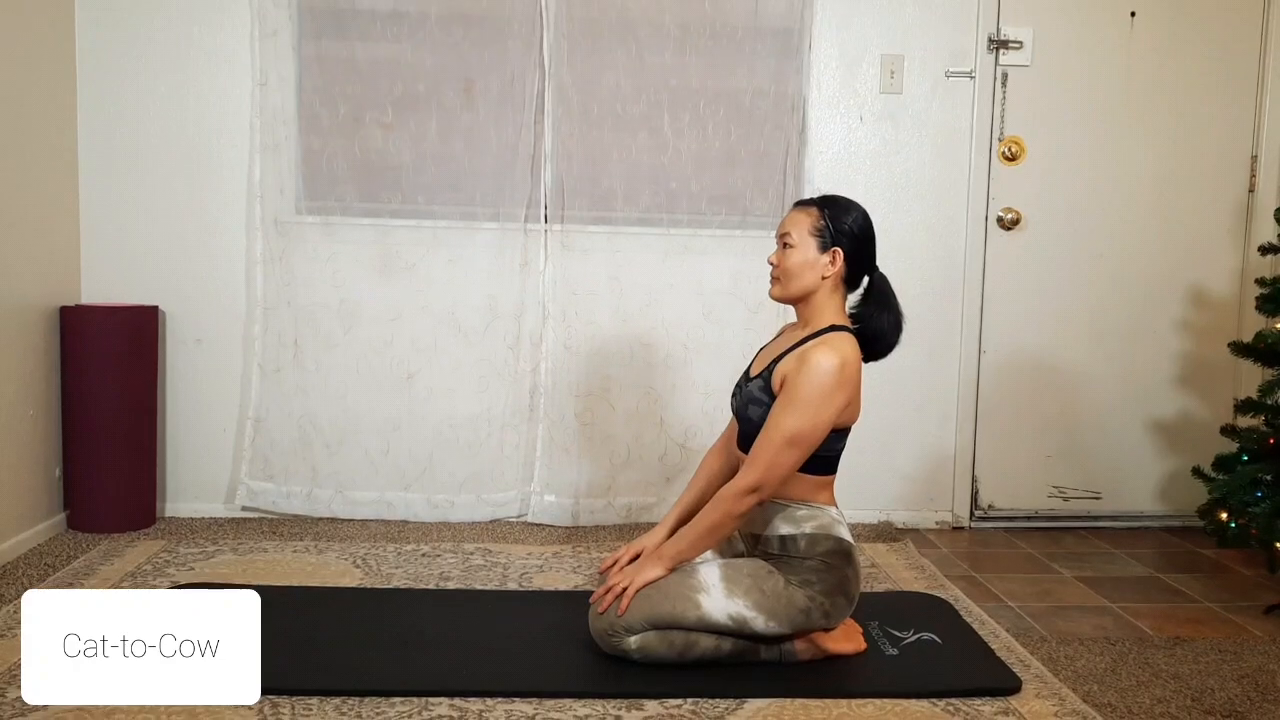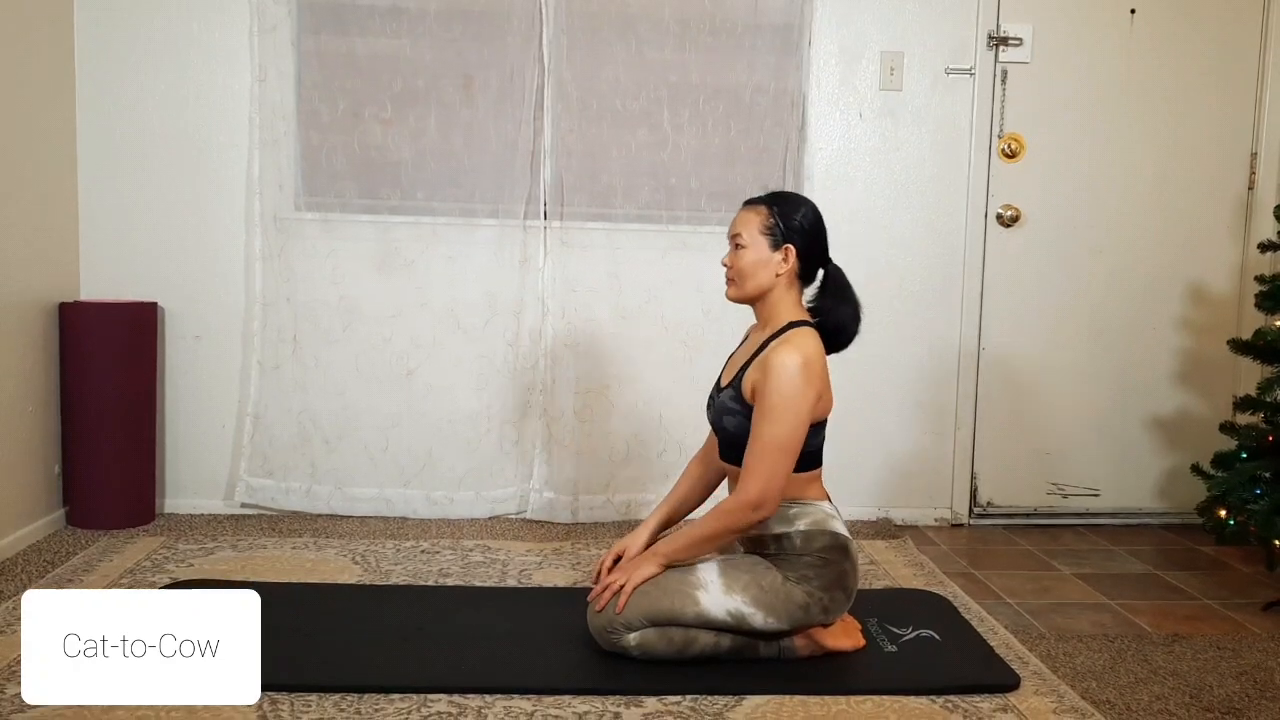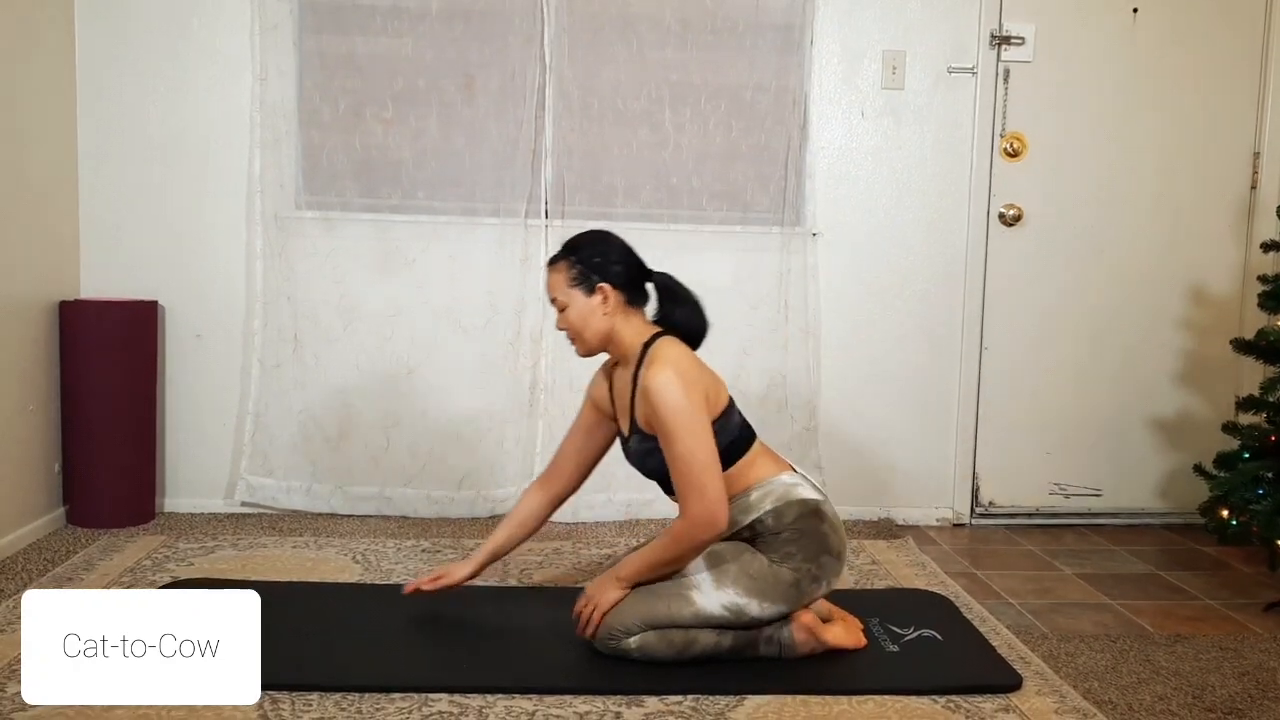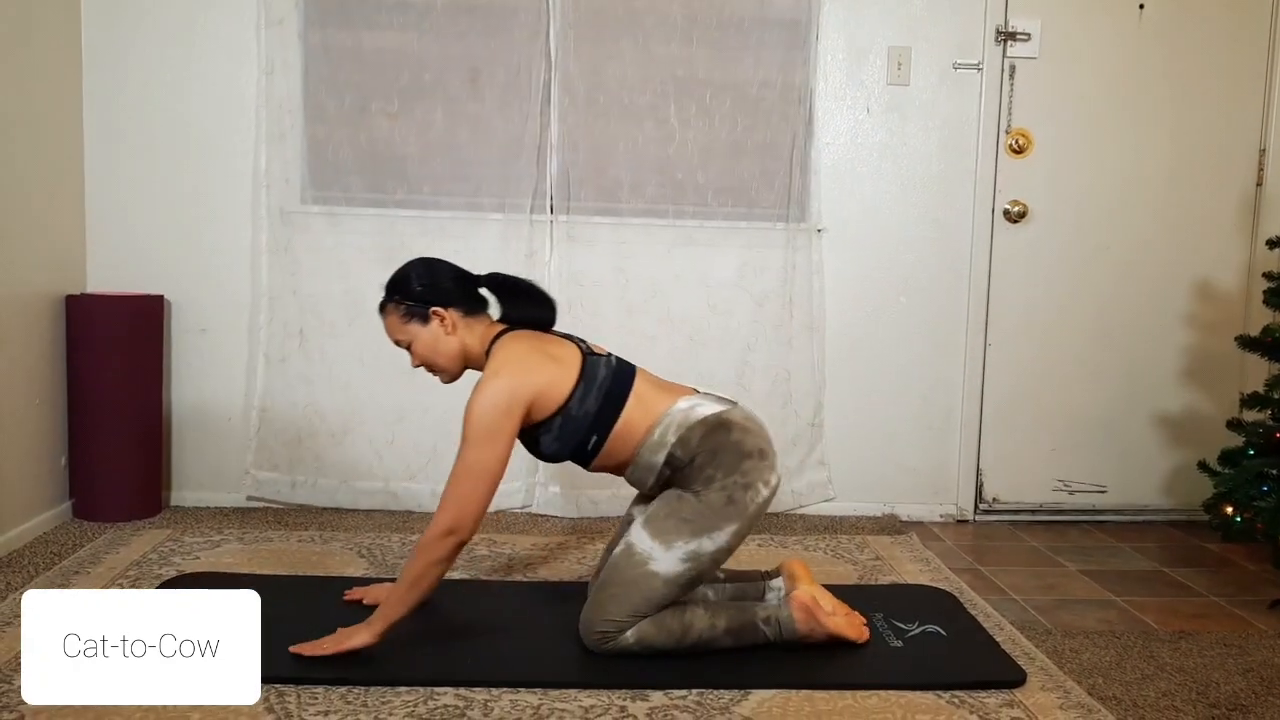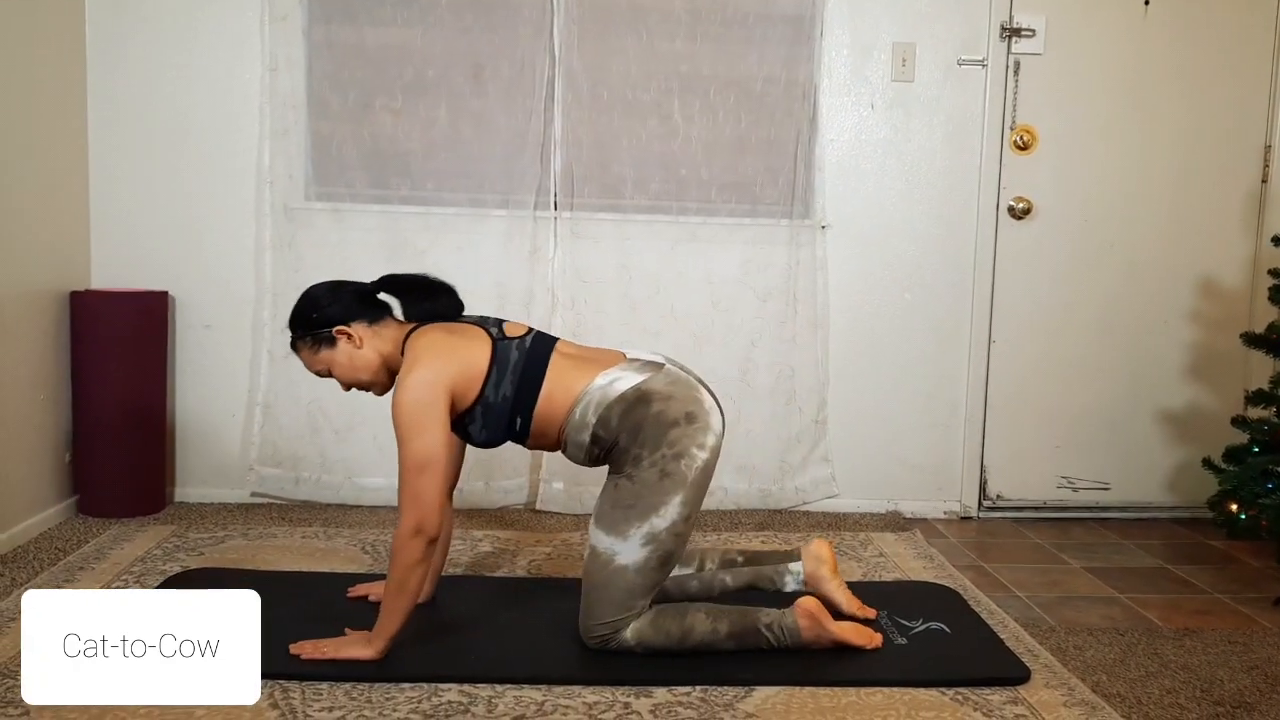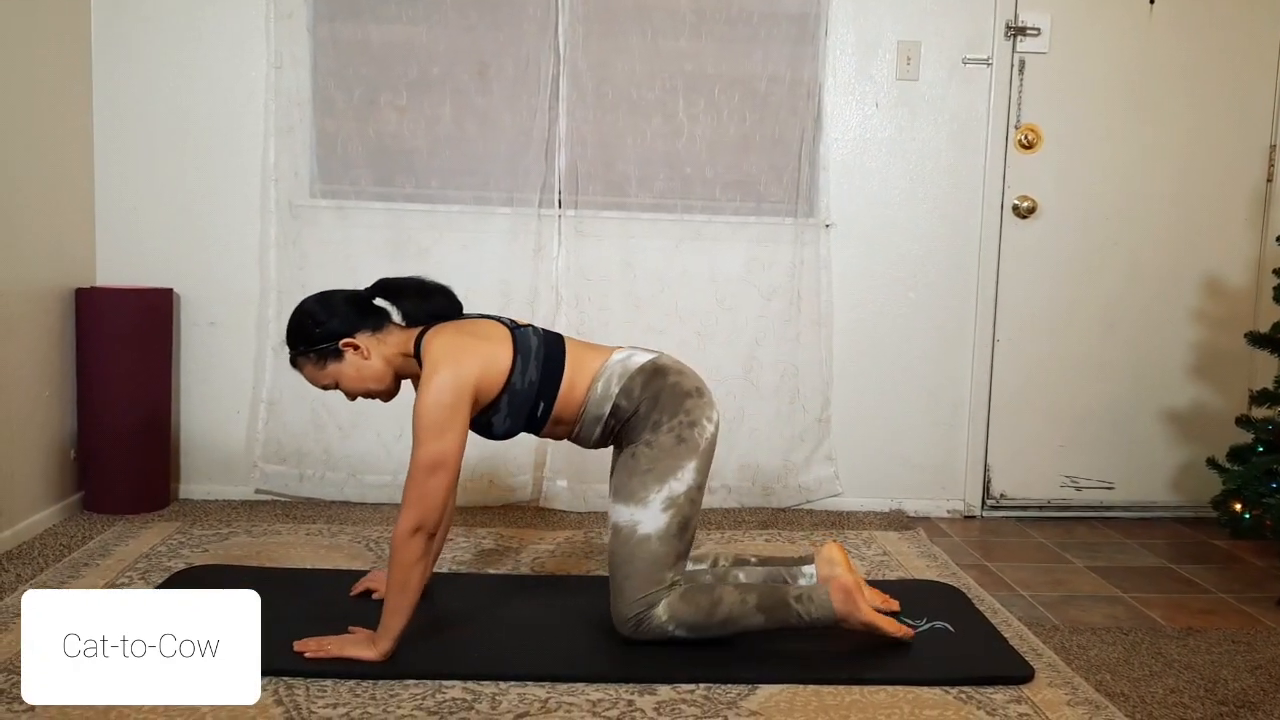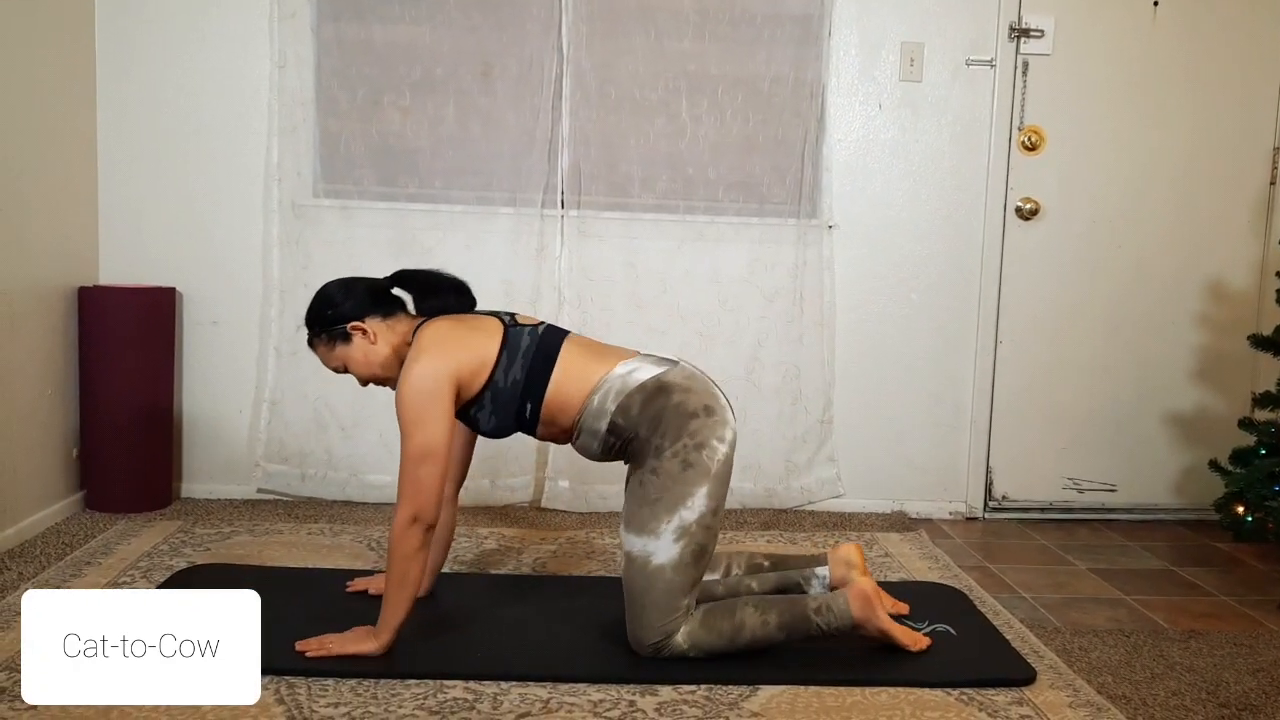
dt=0.7s
person 1, frame 1
left shoulder: (828, 359)
right shoulder: (793, 338)
left elbow: (752, 485)
right elbow: (729, 448)
left wrist: (662, 559)
right wrist: (663, 531)
left hip: (805, 567)
right hip: (758, 538)
left knee: (614, 620)
right knee: (615, 586)
left ankle: (802, 639)
right ankle: (797, 625)
person 1, frame 2
left shoulder: (791, 358)
right shoulder: (760, 338)
left elbow: (755, 501)
right elbow: (715, 456)
left wrist: (656, 557)
right wrist: (648, 530)
left hip: (803, 564)
right hip: (761, 542)
left knee: (613, 617)
right knee: (614, 586)
left ankle: (799, 637)
right ankle: (794, 622)
person 1, frame 3
left shoulder: (663, 378)
right shoulder: (612, 380)
left elbow: (705, 519)
right elbow: (552, 484)
left wrist: (619, 580)
right wrist: (473, 564)
left hip: (791, 539)
right hip: (749, 533)
left knee: (614, 627)
right knee: (608, 596)
left ankle: (793, 632)
right ankle: (780, 604)
person 1, frame 4
left shoulder: (503, 384)
right shoulder: (517, 355)
left elbow: (454, 526)
right elbow: (460, 512)
left wrist: (373, 627)
right wrist: (409, 585)
left hip: (723, 462)
right hip: (705, 454)
left knee: (606, 628)
right knee: (626, 588)
left ankle: (791, 616)
right ankle: (781, 586)
person 1, frame 5
left shoulder: (419, 378)
right shoulder: (444, 346)
left elbow: (419, 525)
right elbow: (441, 494)
left wrist: (376, 641)
right wrist: (418, 585)
left hip: (661, 430)
right hip: (672, 399)
left knee: (608, 628)
right knee: (646, 575)
left ankle: (797, 625)
right ankle: (801, 567)
person 1, frame 6
left shoulder: (444, 375)
right shoulder: (435, 350)
left elbow: (417, 521)
right elbow: (440, 492)
left wrist: (380, 641)
right wrist: (410, 577)
left hip: (666, 409)
right hip: (652, 411)
left knee: (643, 612)
right knee: (655, 575)
left ankle: (832, 601)
right ankle: (815, 569)
person 1, frame 7
left shoulder: (425, 364)
right shoulder: (454, 346)
left elbow: (417, 514)
right elbow: (447, 491)
left wrist: (380, 635)
right wrist: (416, 581)
left hip: (676, 426)
right hip: (679, 406)
left knee: (658, 636)
right knee: (674, 576)
left ankle: (848, 607)
right ankle: (830, 569)
